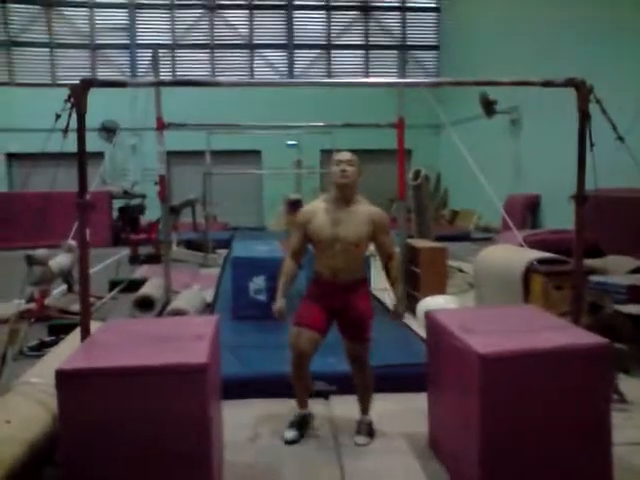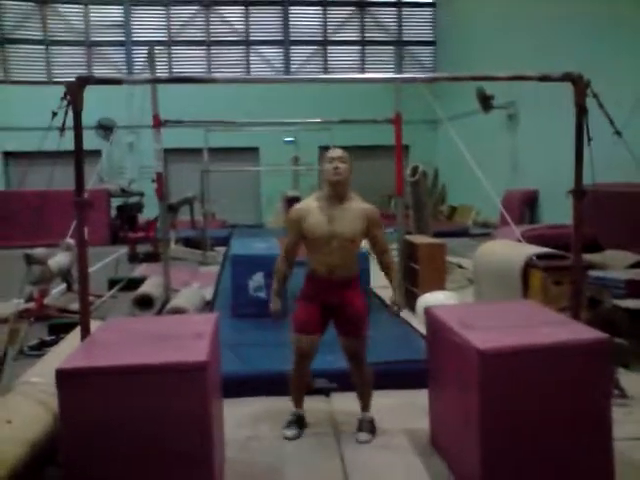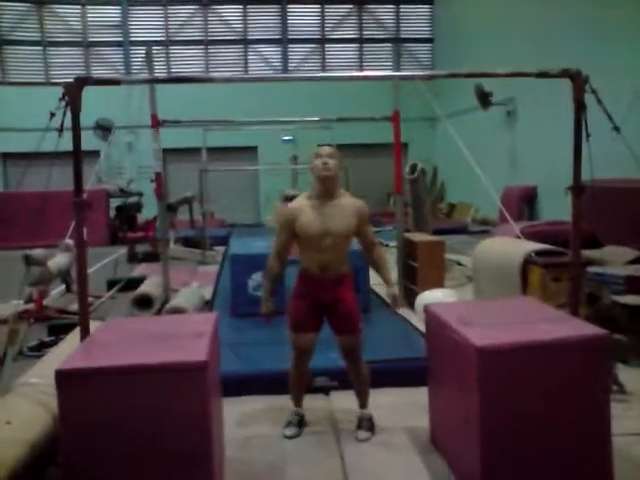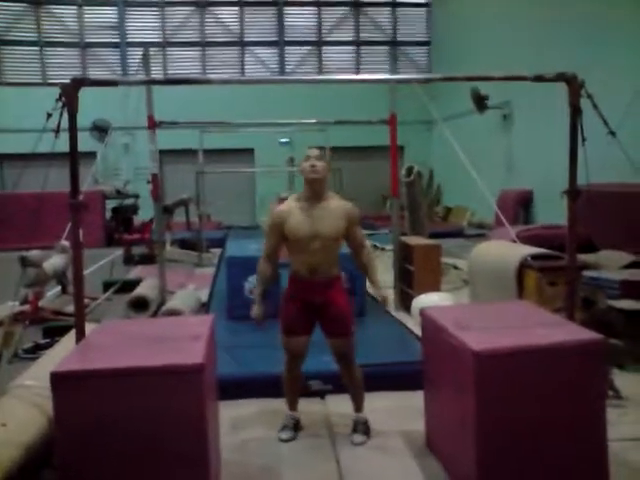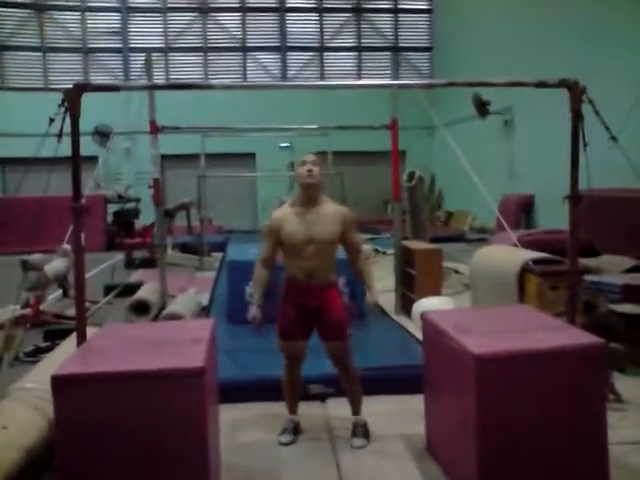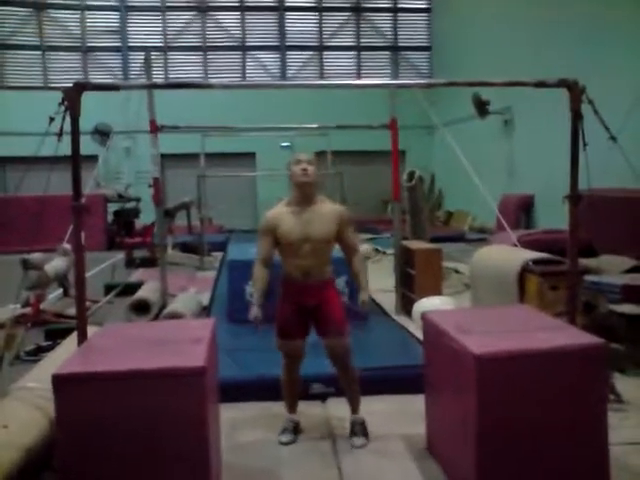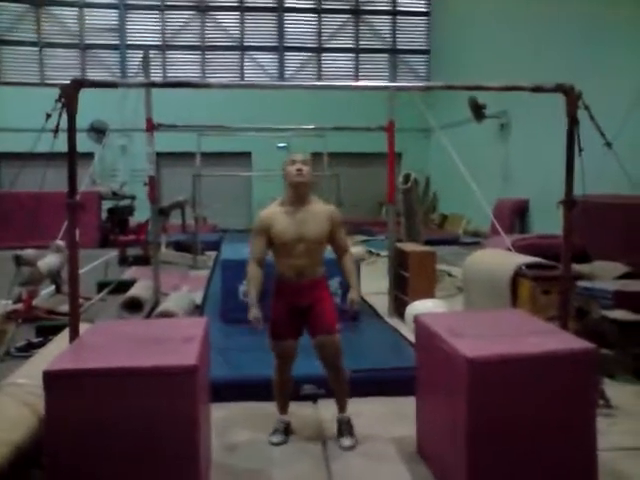
dt=0.1s
person 1, frame 1
left shoulder: (374, 216)
right shoulder: (308, 213)
left elbow: (389, 257)
right elbow: (293, 256)
left wrist: (398, 298)
right wrist: (280, 295)
left hip: (355, 292)
right hip: (319, 291)
left knee: (359, 360)
right knee: (299, 354)
left ankle: (364, 419)
right ankle: (302, 414)
person 1, frame 2
left shoulder: (367, 212)
right shoulder: (302, 211)
left elbow: (383, 251)
right elbow: (286, 256)
left wrist: (395, 289)
right wrist: (275, 294)
left hip: (349, 289)
right hip: (314, 288)
left knee: (356, 356)
right knee: (302, 356)
left ankle: (365, 415)
right ankle: (297, 413)
person 1, frame 3
left shoulder: (356, 208)
right shoulder: (293, 211)
left elbow: (371, 247)
right elbow: (278, 255)
left wrist: (389, 283)
right wrist: (267, 294)
left hip: (341, 286)
right hip: (306, 286)
left knee: (352, 354)
right knee: (300, 354)
left ankle: (364, 413)
right ankle: (297, 413)
person 1, frame 4
left shoulder: (346, 210)
right shoulder: (282, 213)
left elbow: (361, 250)
right elbow: (268, 258)
left wrist: (376, 285)
right wrist: (257, 299)
left hip: (332, 288)
right hip: (297, 290)
left knee: (345, 357)
right knee: (293, 358)
left ankle: (359, 416)
right ankle: (292, 416)
person 1, frame 5
left shoulder: (341, 215)
right shoulder: (278, 219)
left elbow: (356, 254)
right elbow: (265, 263)
left wrist: (370, 289)
right wrist: (255, 303)
left hip: (328, 292)
right hip: (293, 294)
left knee: (343, 360)
right knee: (292, 362)
left ankle: (358, 419)
right ankle: (292, 420)
person 1, frame 6
left shoulder: (336, 213)
right shoulder: (274, 218)
left elbow: (353, 252)
right elbow: (262, 263)
left wrist: (364, 287)
right wrist: (256, 303)
left hip: (325, 291)
right hip: (291, 293)
left knee: (342, 358)
right knee: (291, 361)
left ankle: (357, 418)
right ankle: (292, 419)
person 1, frame 7
left shoulder: (329, 213)
right shoulder: (267, 217)
left elbow: (343, 252)
right elbow: (256, 262)
left wrist: (353, 287)
right wrist: (253, 303)
left hip: (318, 291)
right hip: (284, 293)
left knee: (332, 358)
right knee: (283, 361)
left ankle: (343, 417)
right ankle: (283, 420)
